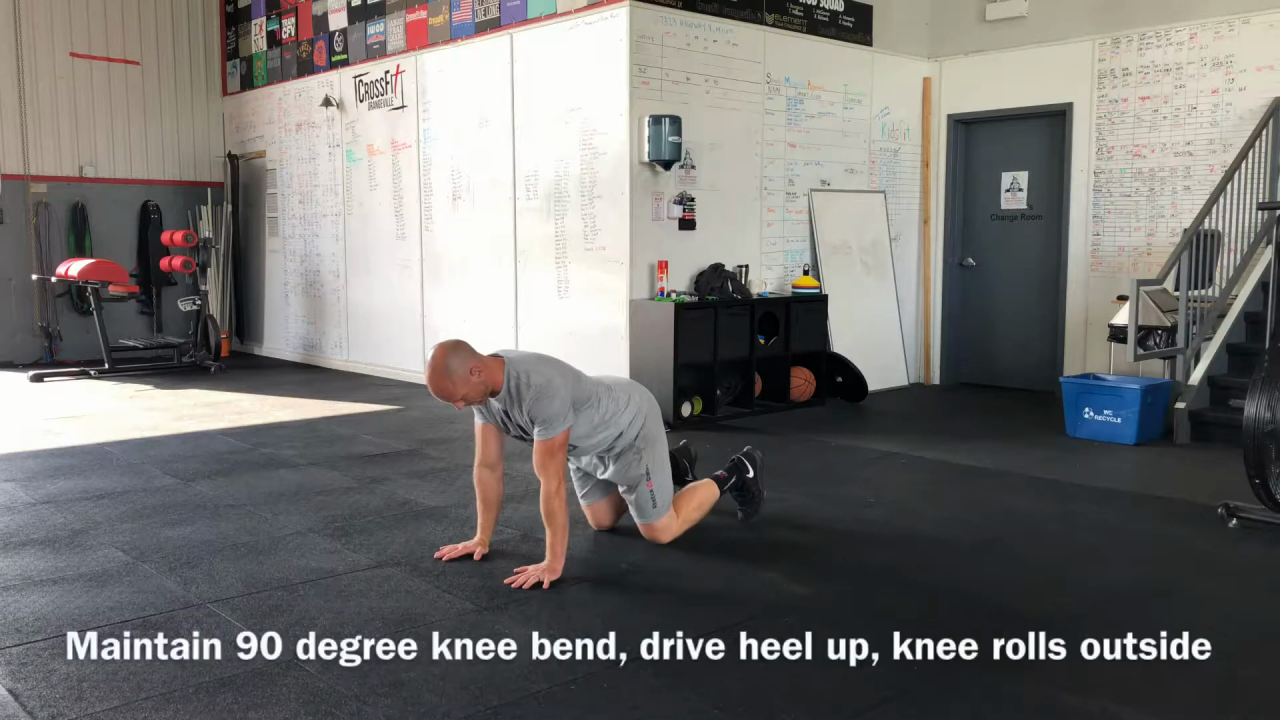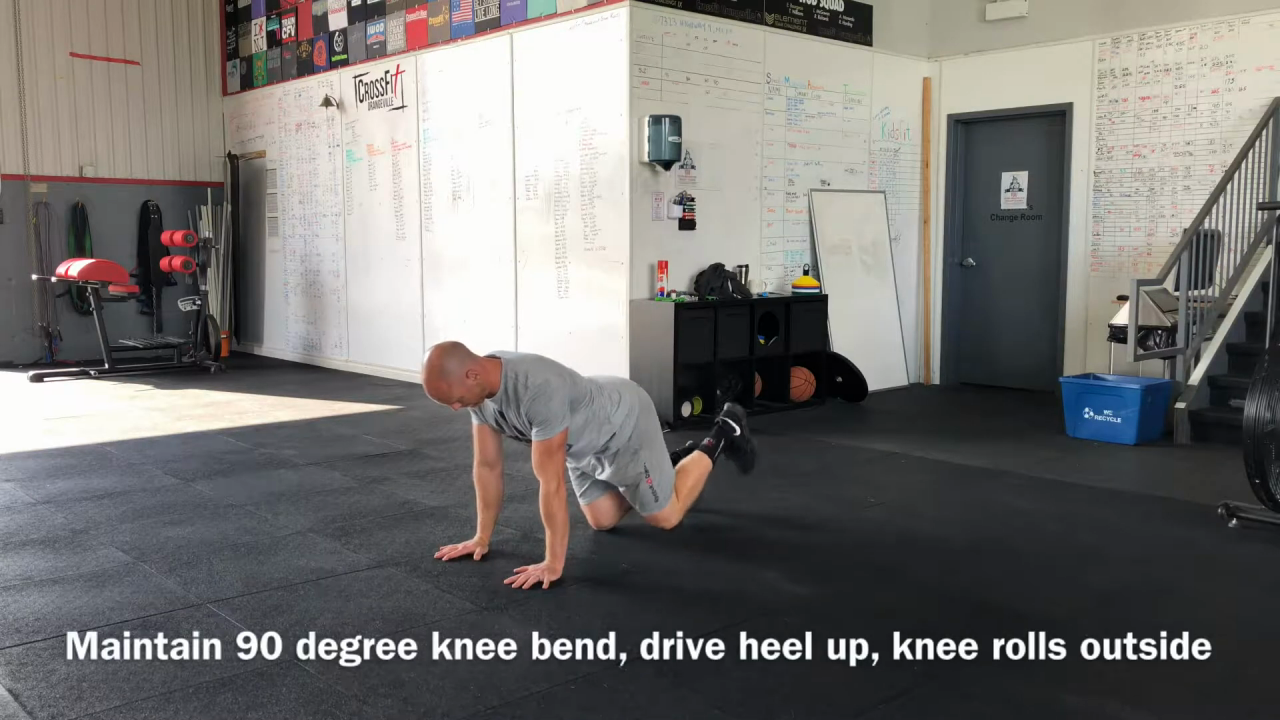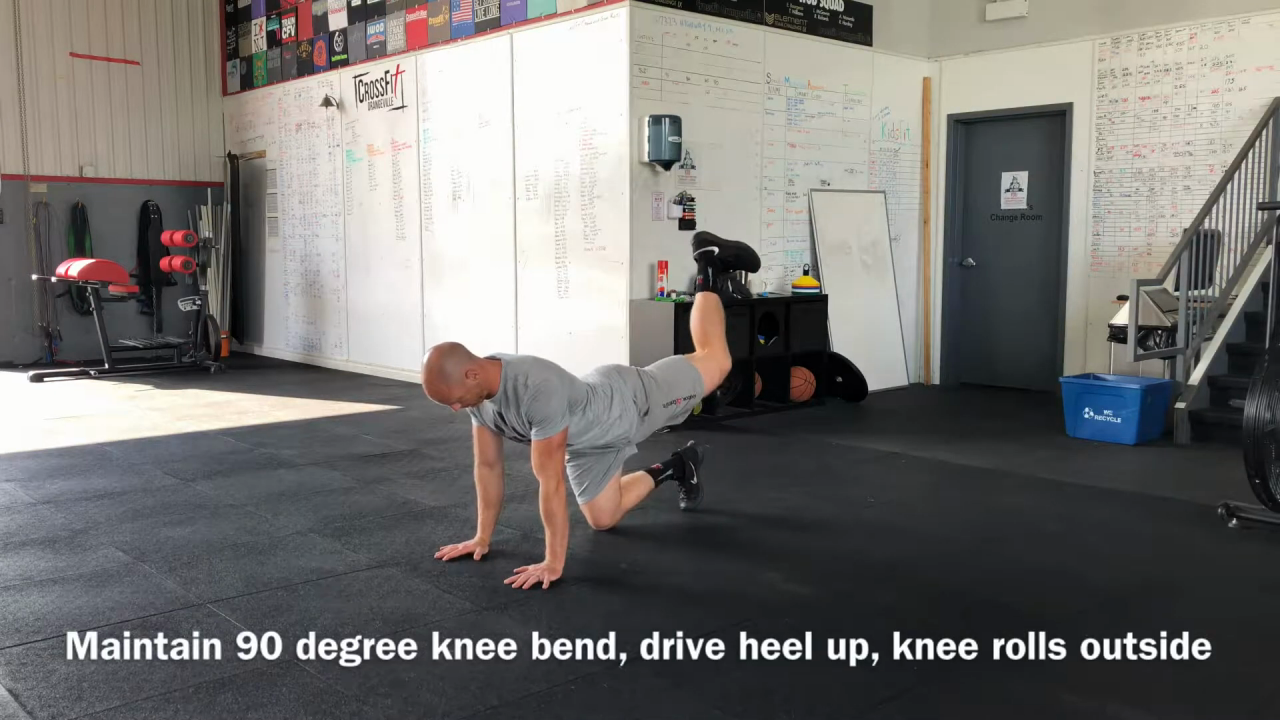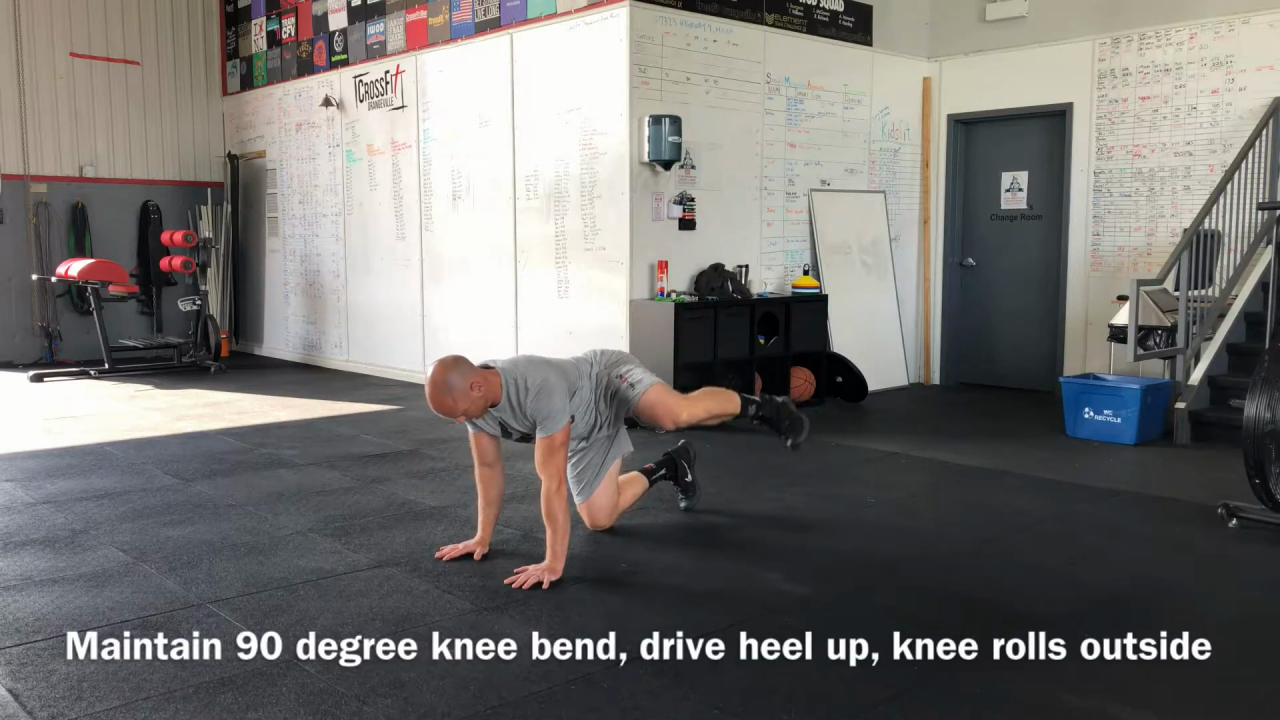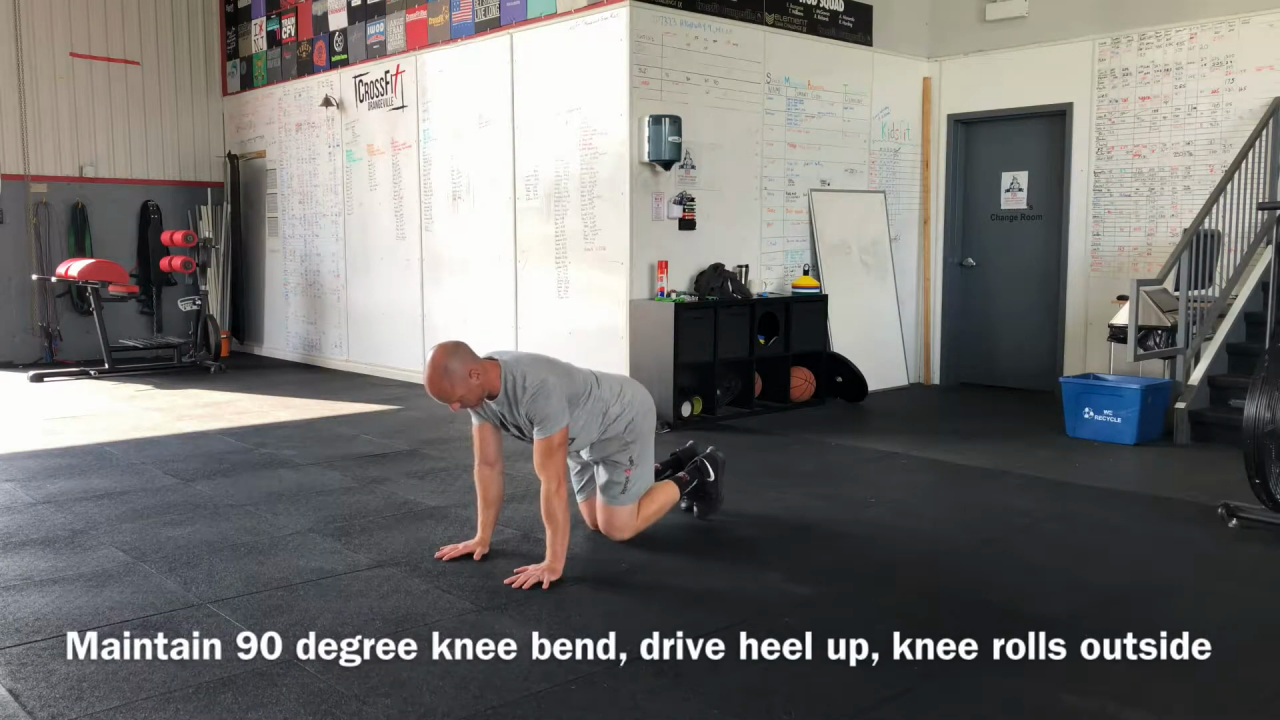
dt=1s
person 1, frame 1
left shoulder: (540, 389)
right shoulder: (483, 385)
left elbow: (551, 481)
right elbow: (488, 466)
left wrist: (554, 562)
right wrist: (482, 538)
left hip: (629, 426)
right hip: (589, 439)
left knee: (660, 530)
right knee: (603, 522)
left ankle: (734, 473)
right ankle: (673, 466)
person 1, frame 2
left shoulder: (538, 389)
right shoulder: (478, 387)
left elbow: (551, 482)
right elbow: (487, 466)
left wrist: (554, 562)
right wrist: (482, 537)
left hip: (623, 422)
right hip: (586, 440)
left knee: (666, 517)
right knee: (603, 521)
left ankle: (722, 434)
right ankle: (666, 466)
person 1, frame 3
left shoulder: (538, 389)
right shoulder: (477, 391)
left elbow: (552, 481)
right elbow: (488, 466)
left wrist: (554, 562)
right wrist: (483, 537)
left hip: (626, 404)
left knee: (715, 364)
right knee: (604, 519)
left ankle: (709, 268)
right ankle: (673, 468)
person 1, frame 4
left shoulder: (539, 390)
right shoulder: (474, 396)
left elbow: (553, 479)
right elbow: (488, 468)
left wrist: (554, 562)
right wrist: (482, 538)
right hip: (586, 429)
left knee: (676, 415)
right knee: (601, 520)
left ankle: (755, 407)
right ankle: (666, 466)
person 1, frame 5
left shoulder: (536, 389)
right shoulder: (476, 387)
left elbow: (552, 481)
right elbow: (487, 465)
left wrist: (554, 563)
right wrist: (482, 537)
left hip: (623, 418)
right hip: (588, 432)
left knee: (618, 528)
right knee: (597, 522)
left ankle: (698, 474)
right ankle: (678, 464)
